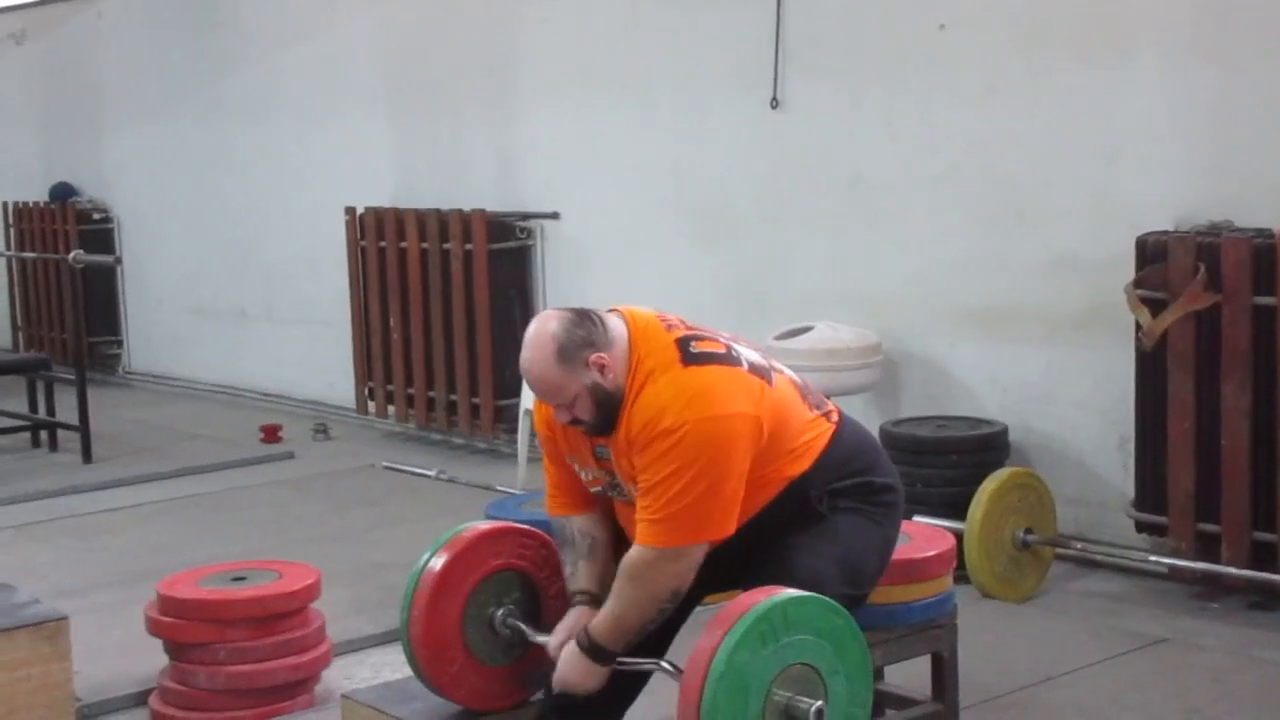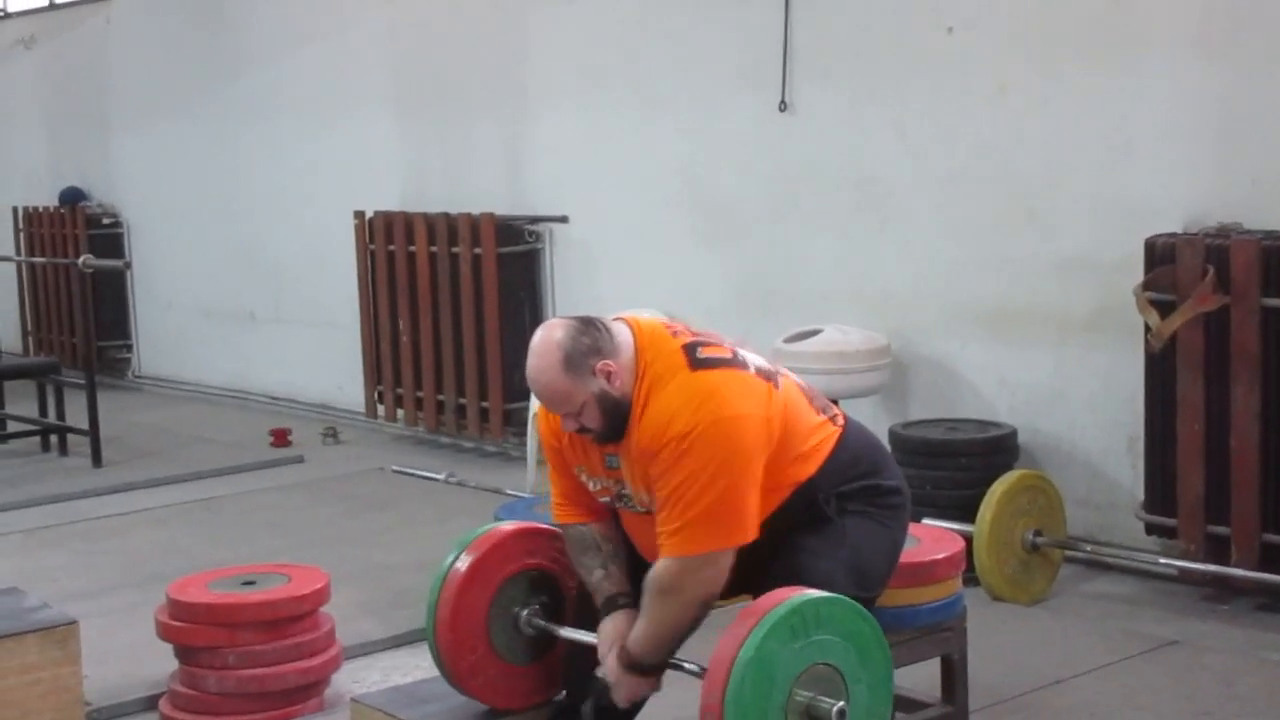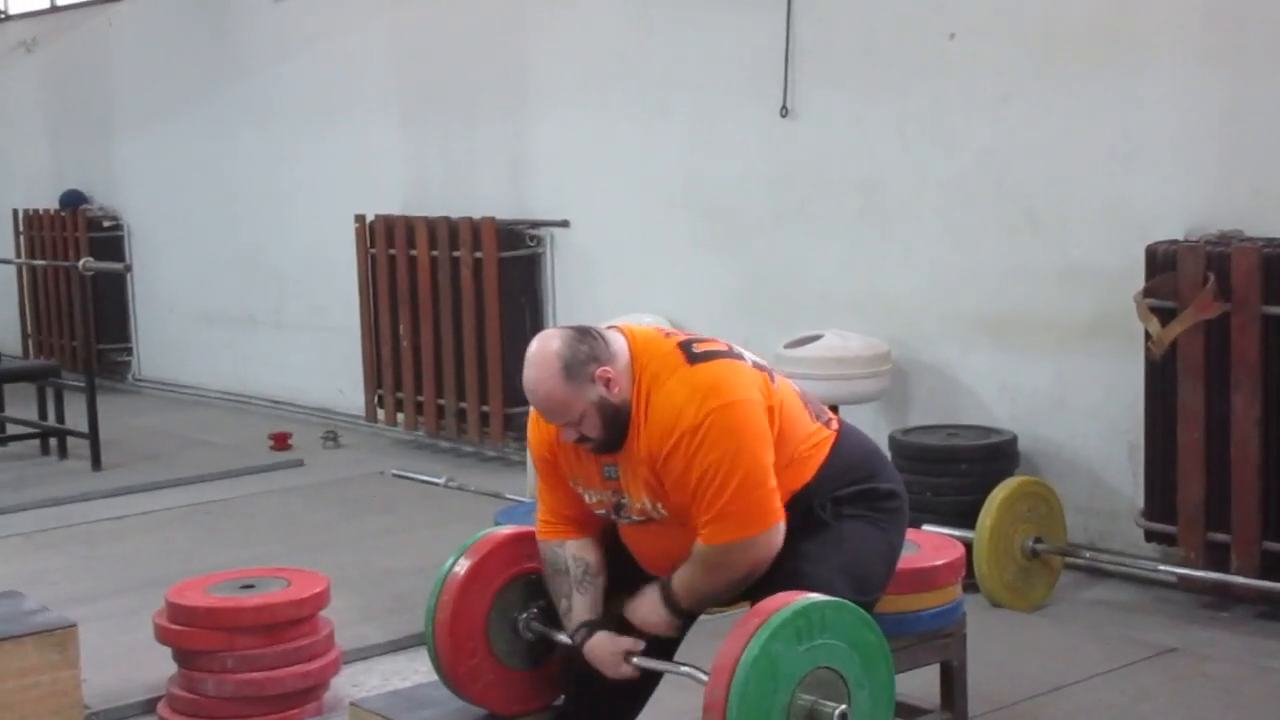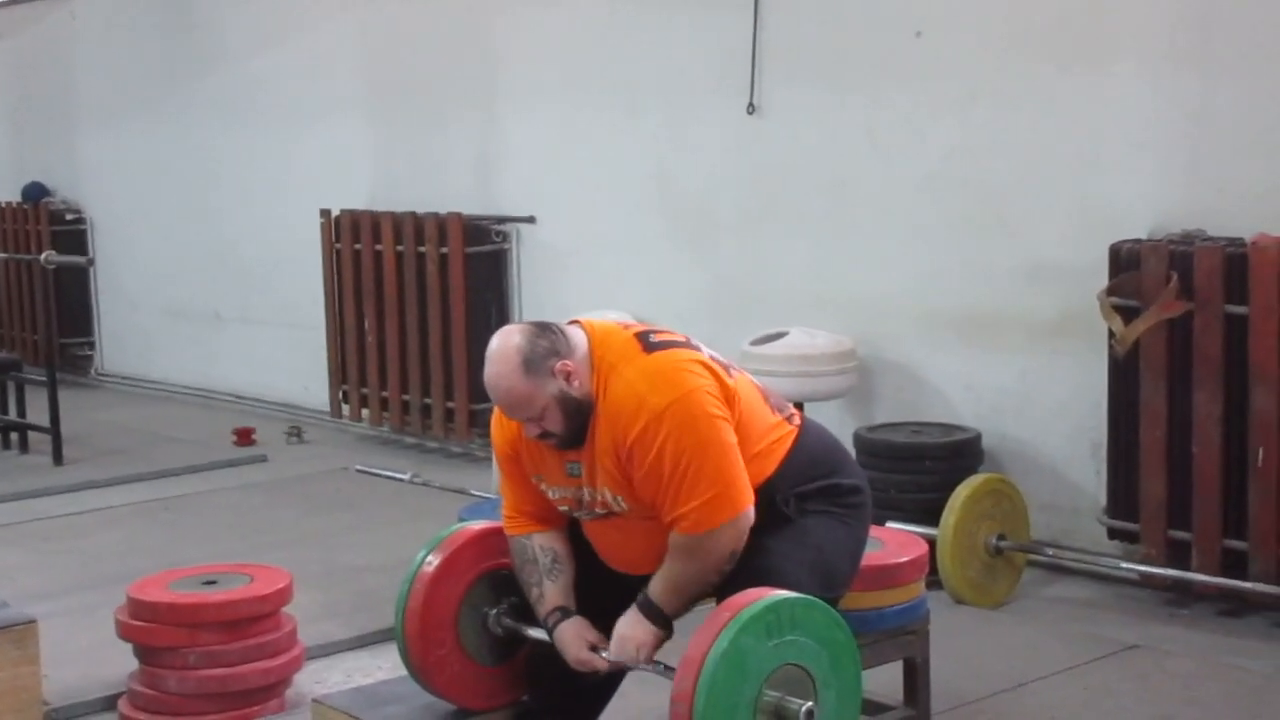
dt=1s
person 1, frame 1
left shoulder: (692, 398)
right shoulder: (567, 384)
left elbow: (668, 562)
right elbow: (576, 502)
left wrist: (592, 648)
right wrist: (582, 602)
right knee: (616, 605)
person 1, frame 2
left shoulder: (700, 404)
right shoulder: (572, 395)
left elbow: (692, 570)
right elbow: (583, 511)
left wrist: (639, 663)
right wrist: (615, 606)
right knee: (604, 611)
person 1, frame 3
left shoulder: (701, 397)
right shoulder: (561, 404)
left elbow: (748, 546)
right elbow: (565, 527)
left wrist: (672, 601)
right wrist: (587, 630)
person 1, frame 4
left shoulder: (661, 388)
right shoulder: (522, 403)
left elbow: (715, 533)
right elbow: (533, 521)
left wrist: (650, 613)
right wrist: (559, 617)
right knee: (565, 639)
